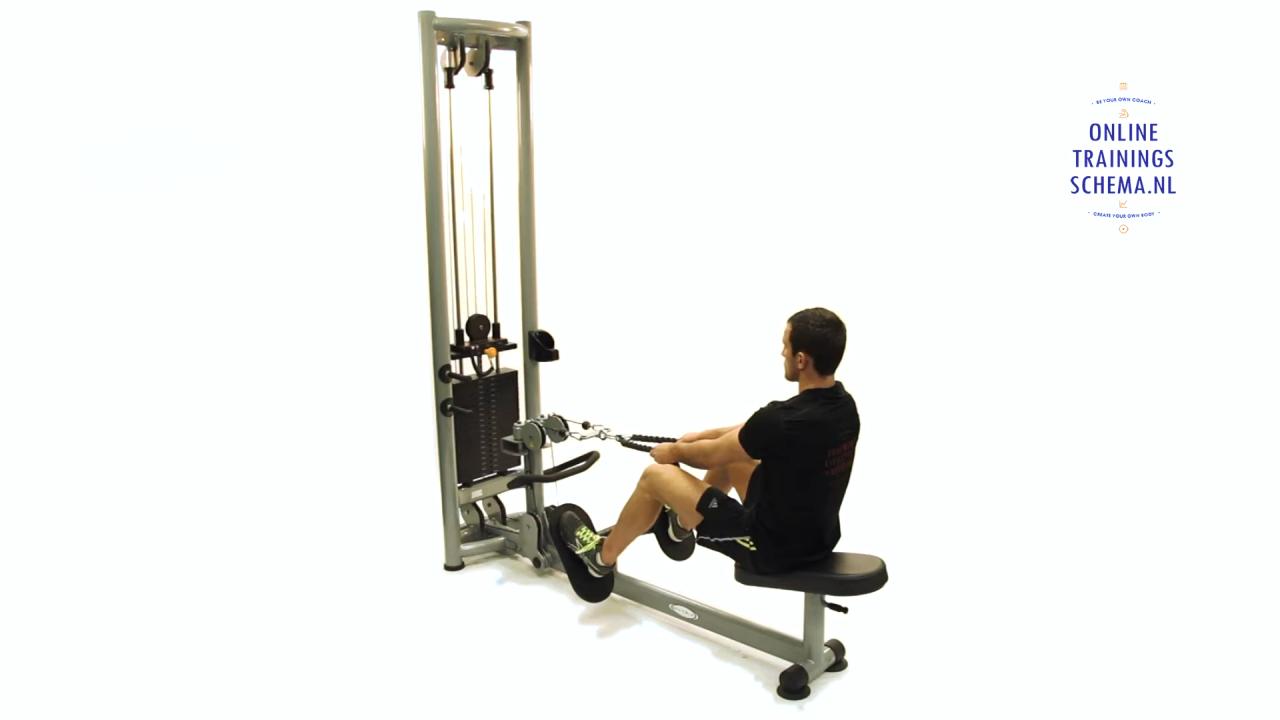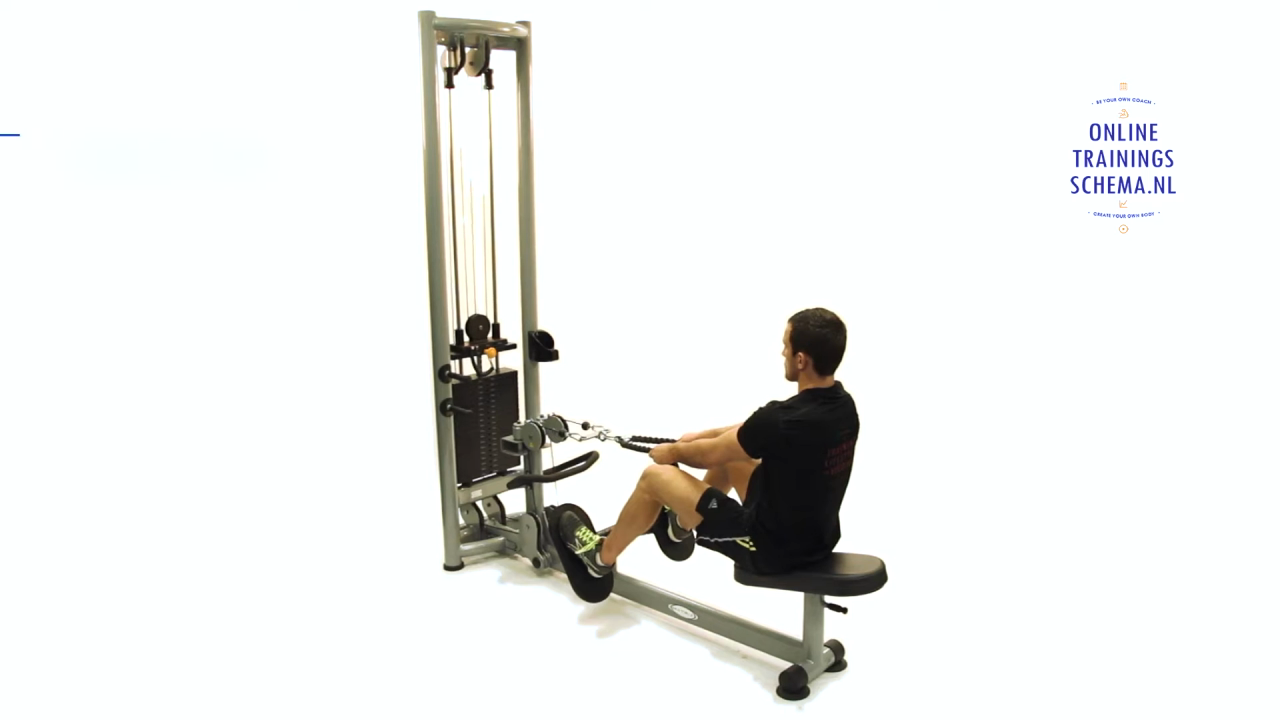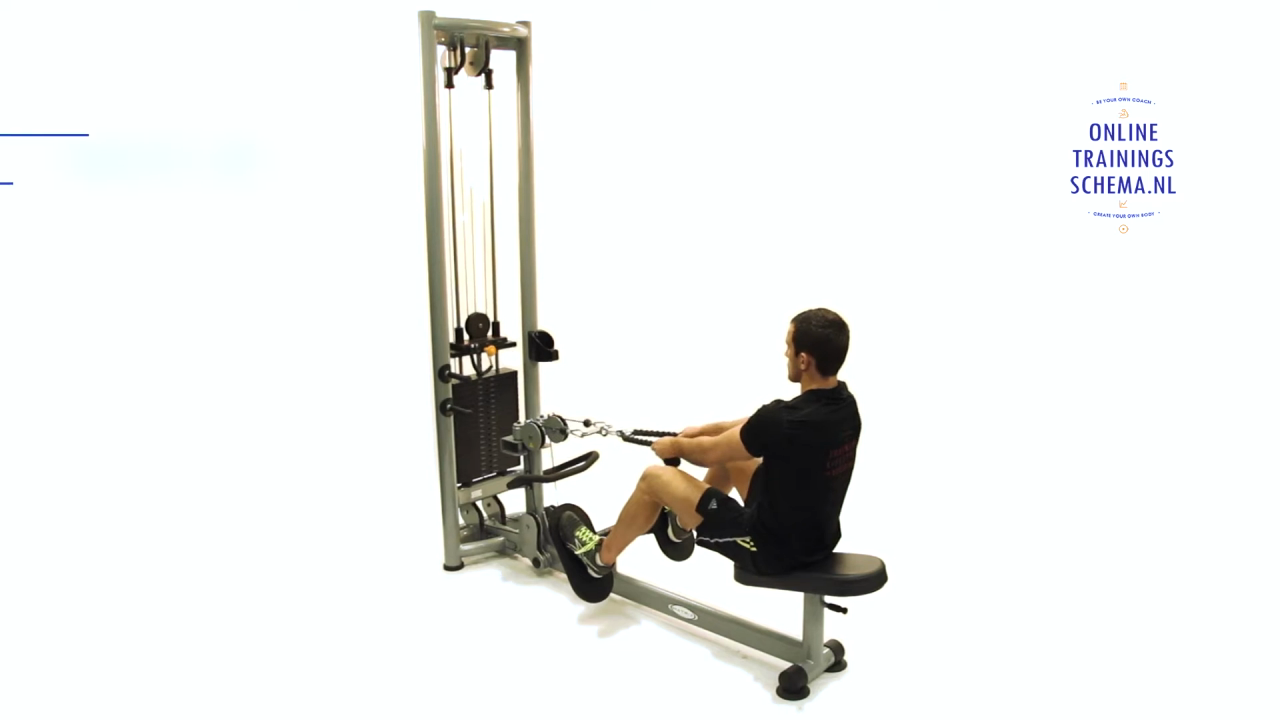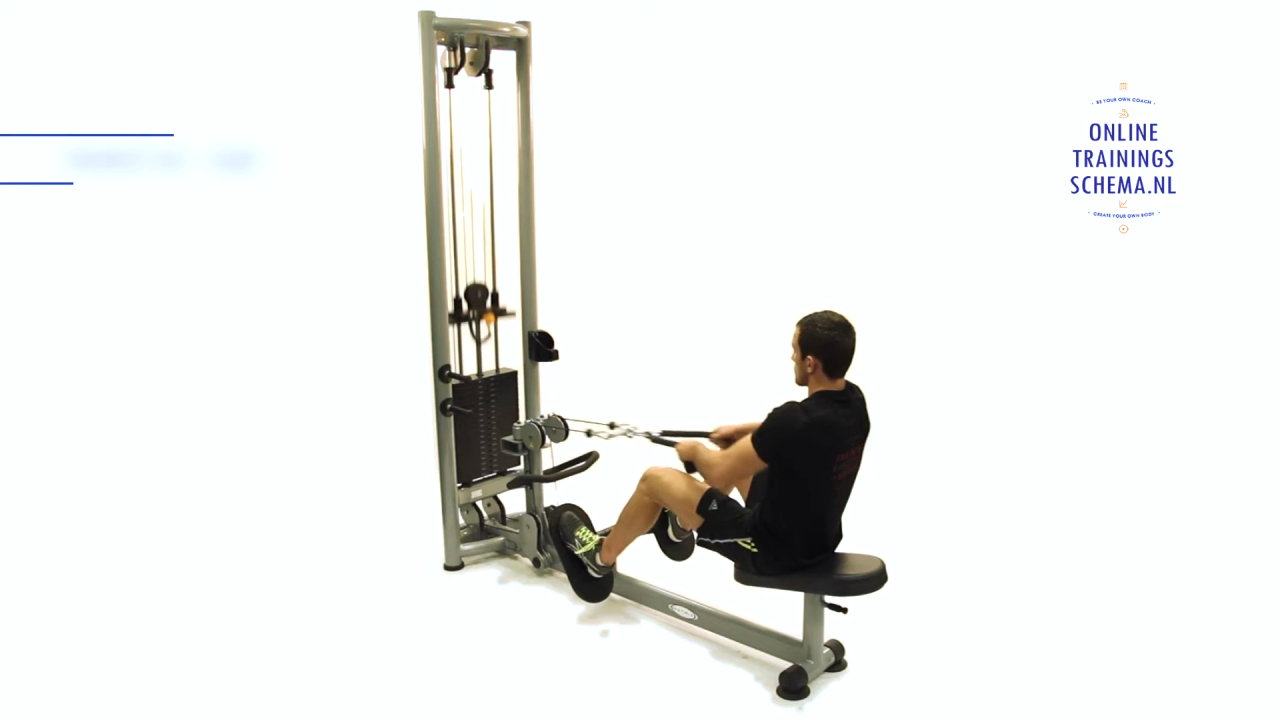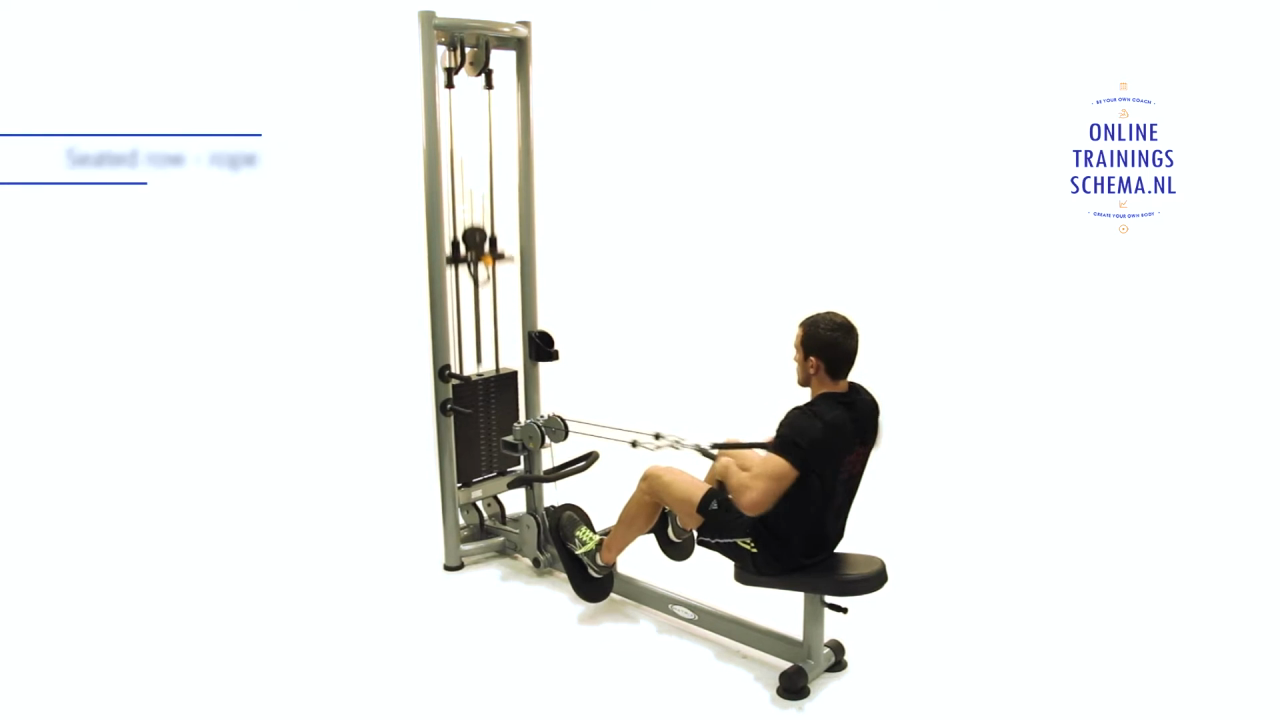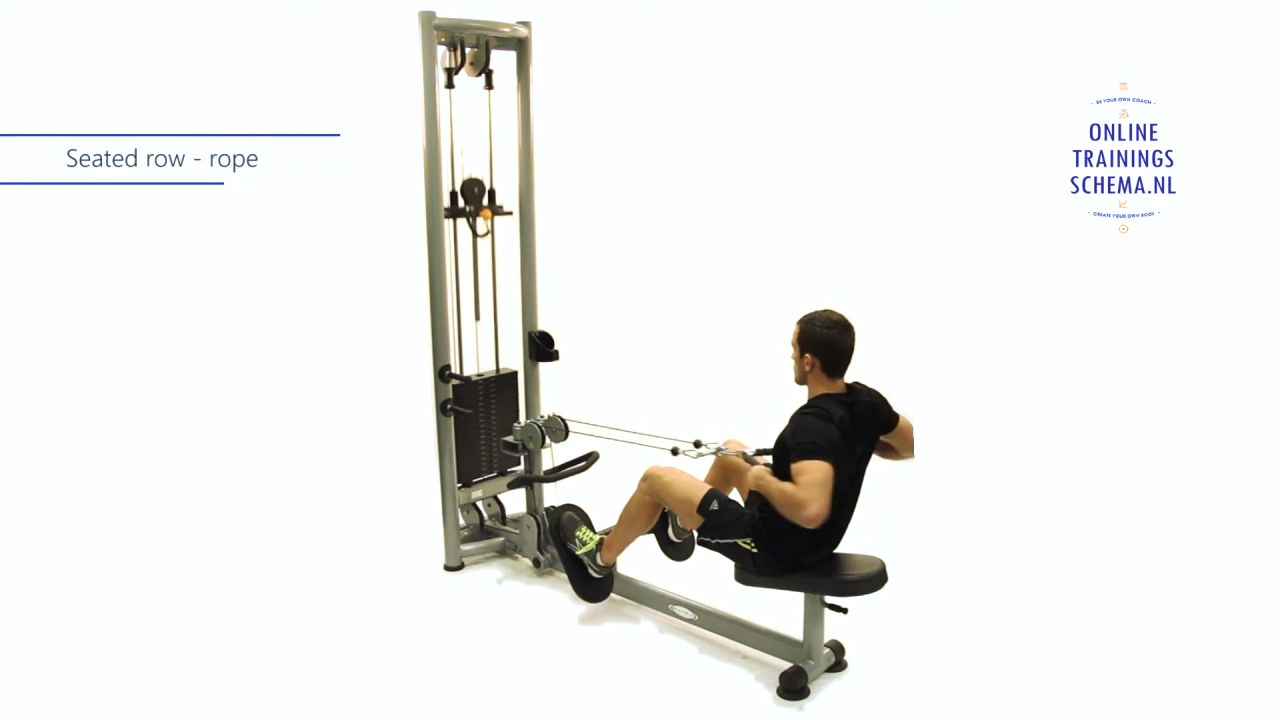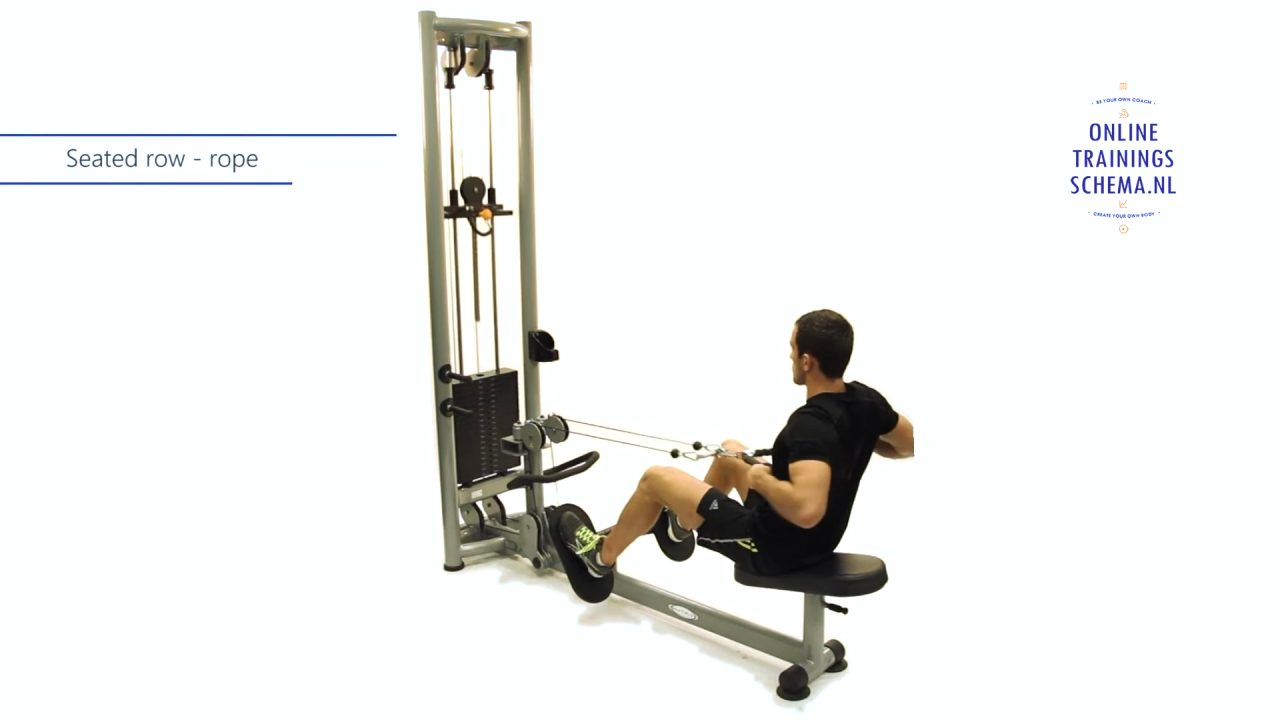
dt=0.2s
person 1, frame 1
left shoulder: (784, 419)
right shoulder: (842, 403)
left elbow: (711, 457)
left wrist: (674, 450)
right wrist: (703, 435)
left hip: (771, 546)
right hip: (817, 538)
left knee: (655, 476)
right knee: (730, 451)
left ankle: (602, 555)
right ankle: (683, 521)
person 1, frame 2
left shoulder: (784, 419)
right shoulder: (842, 402)
left elbow: (709, 456)
left wrist: (673, 451)
right wrist: (702, 436)
left hip: (771, 546)
right hip: (817, 538)
left knee: (655, 477)
right knee: (730, 452)
left ankle: (602, 555)
right ankle: (683, 520)
person 1, frame 3
left shoulder: (786, 419)
right shoulder: (843, 400)
left elbow: (709, 453)
left wrist: (674, 446)
right wrist: (705, 430)
left hip: (772, 547)
right hip: (818, 536)
left knee: (654, 478)
right knee: (730, 451)
left ankle: (602, 556)
right ankle: (682, 521)
person 1, frame 4
left shoulder: (796, 420)
right shoulder: (853, 401)
left elbow: (719, 471)
left wrist: (695, 450)
right wrist: (746, 431)
left hip: (773, 546)
right hip: (817, 537)
left knee: (655, 479)
right knee: (735, 453)
left ankle: (602, 556)
right ankle: (683, 522)
person 1, frame 5
left shoulder: (807, 423)
right shoulder: (863, 403)
left elbow: (751, 499)
left wrist: (728, 472)
left hip: (773, 547)
right hip: (818, 537)
left knee: (654, 479)
right knee: (731, 454)
left ankle: (603, 556)
right ankle: (682, 522)
person 1, frame 6
left shoulder: (813, 423)
right shoulder: (867, 402)
left elbow: (811, 510)
right elbow: (909, 446)
left wrist: (761, 480)
left hip: (774, 547)
right hip: (820, 540)
left knee: (655, 479)
right knee: (732, 450)
left ankle: (603, 556)
right ankle: (684, 520)
person 1, frame 7
left shoulder: (811, 423)
right shoulder: (866, 401)
left elbow: (807, 509)
right elbow: (911, 445)
left wrist: (760, 479)
left hip: (772, 547)
right hip: (818, 540)
left knee: (655, 479)
right knee: (730, 450)
left ankle: (603, 555)
right ankle: (683, 521)
